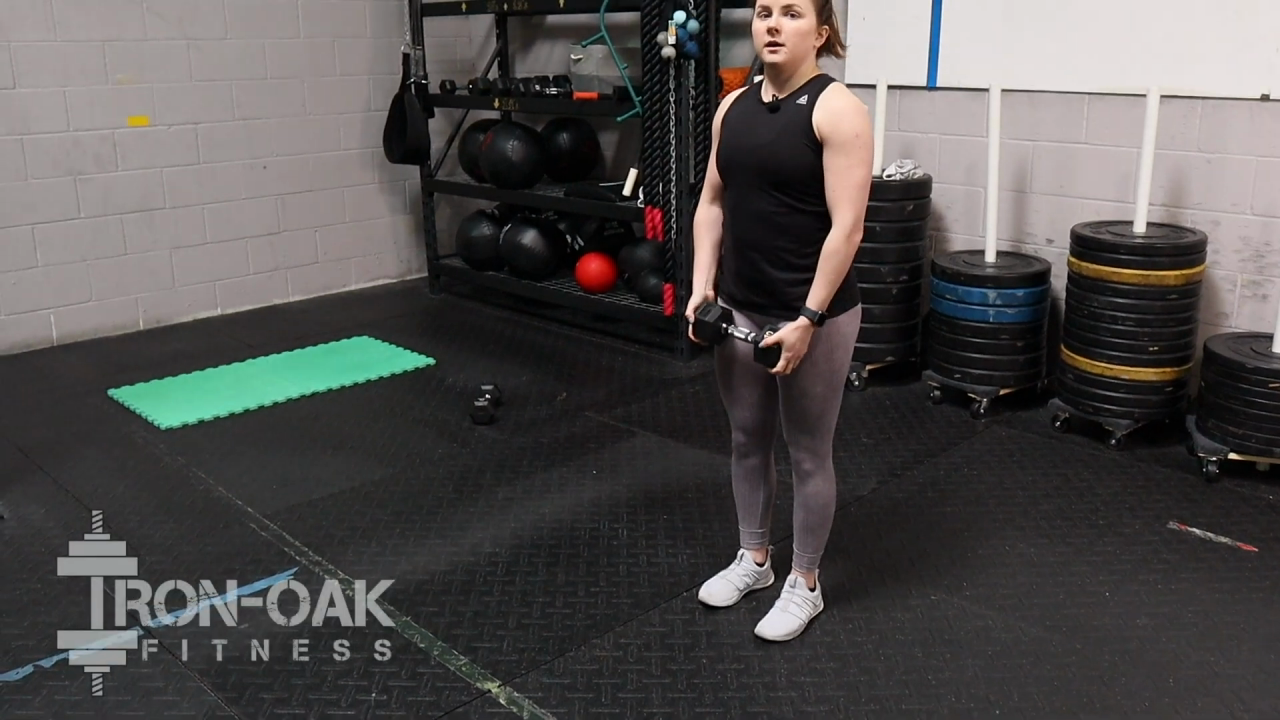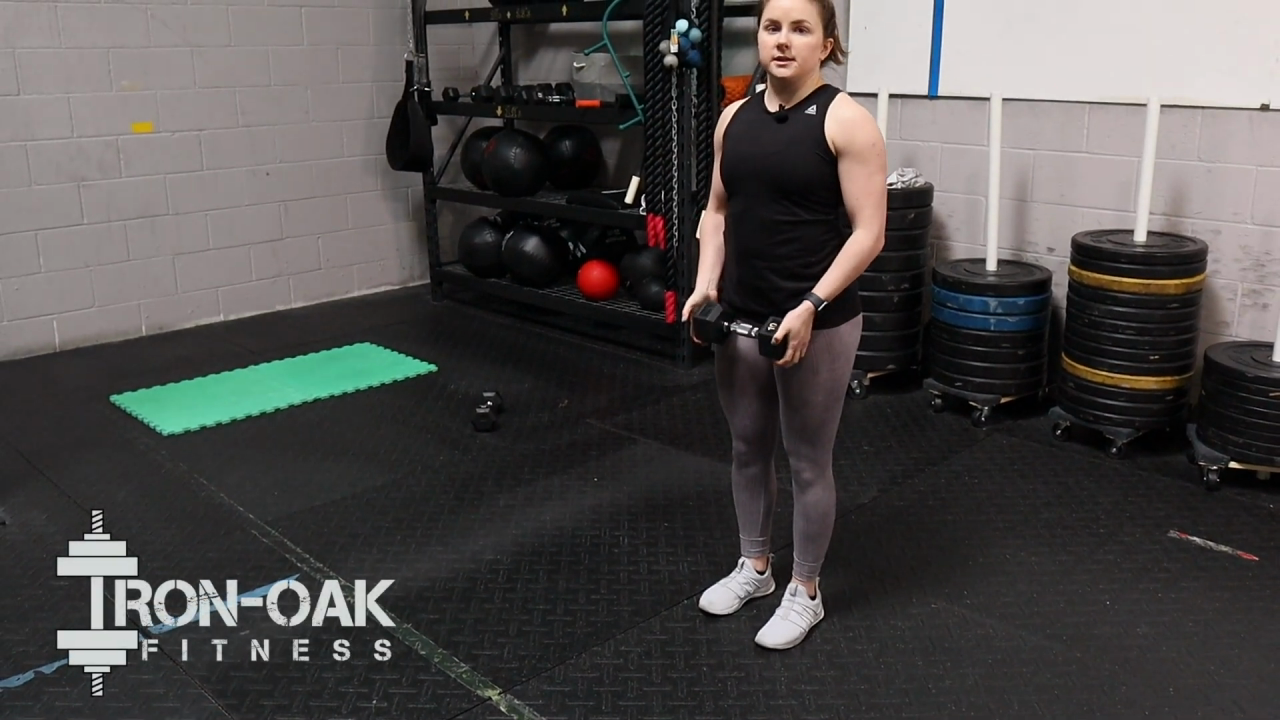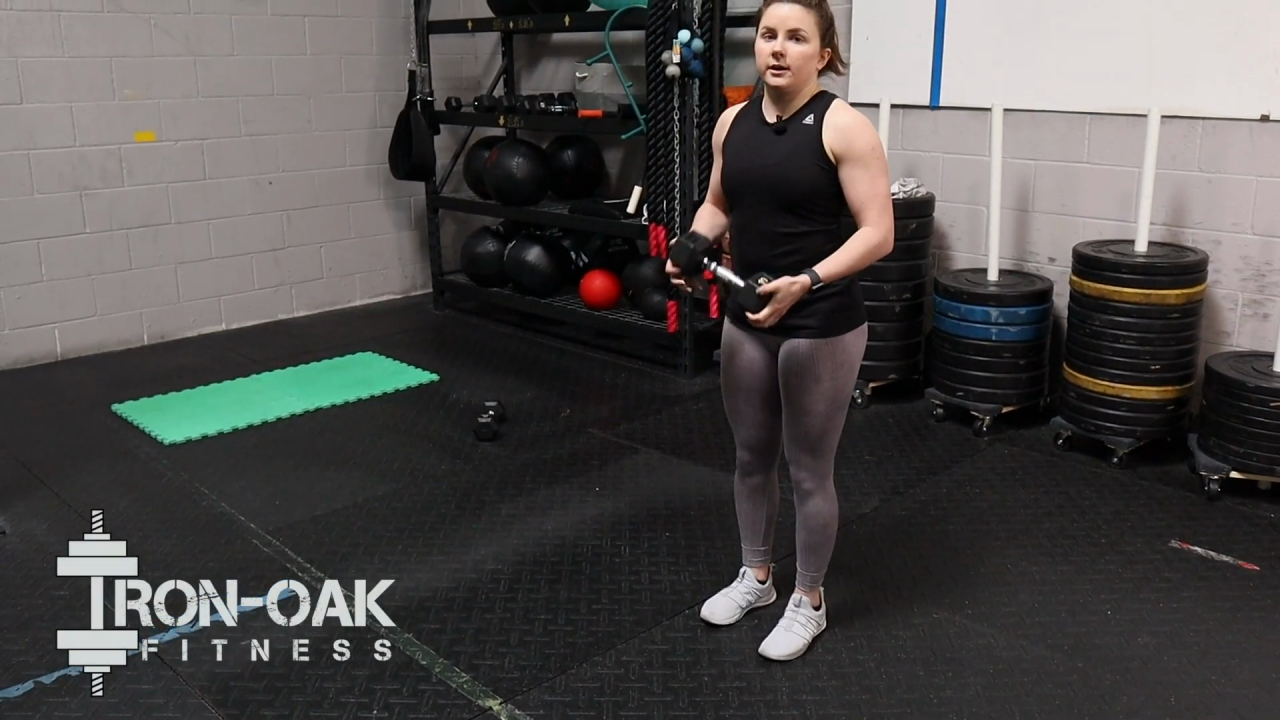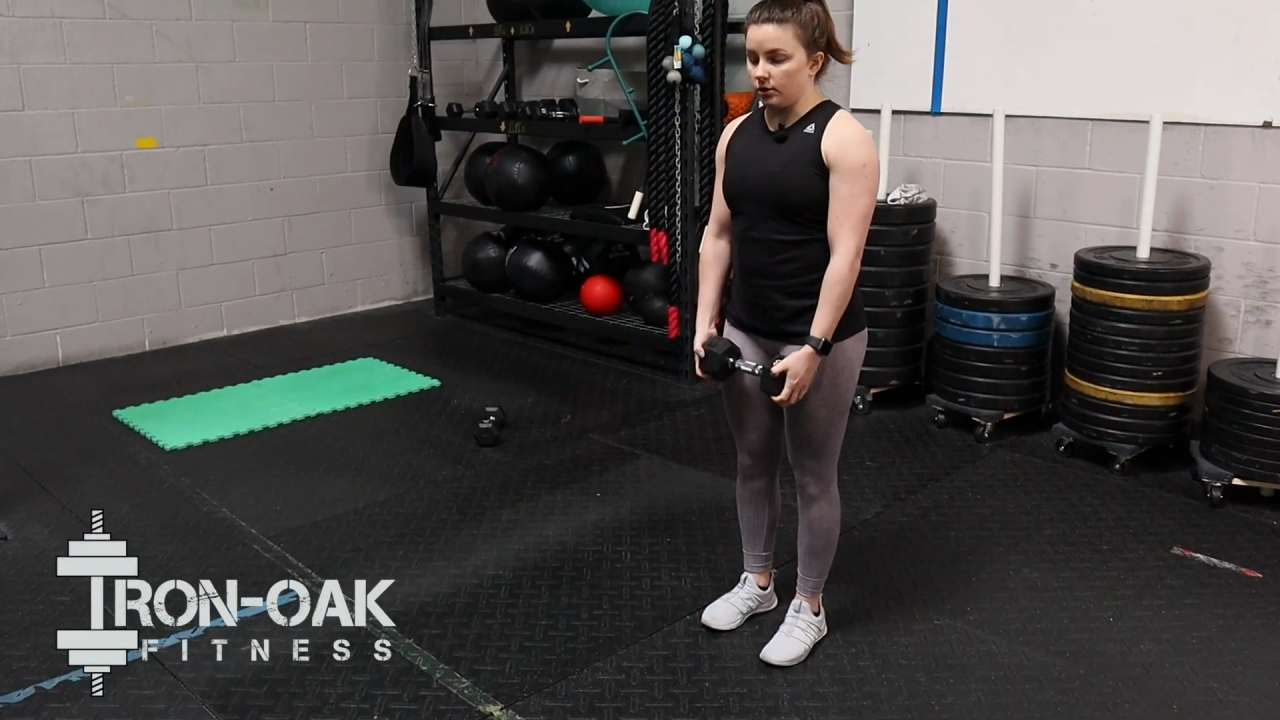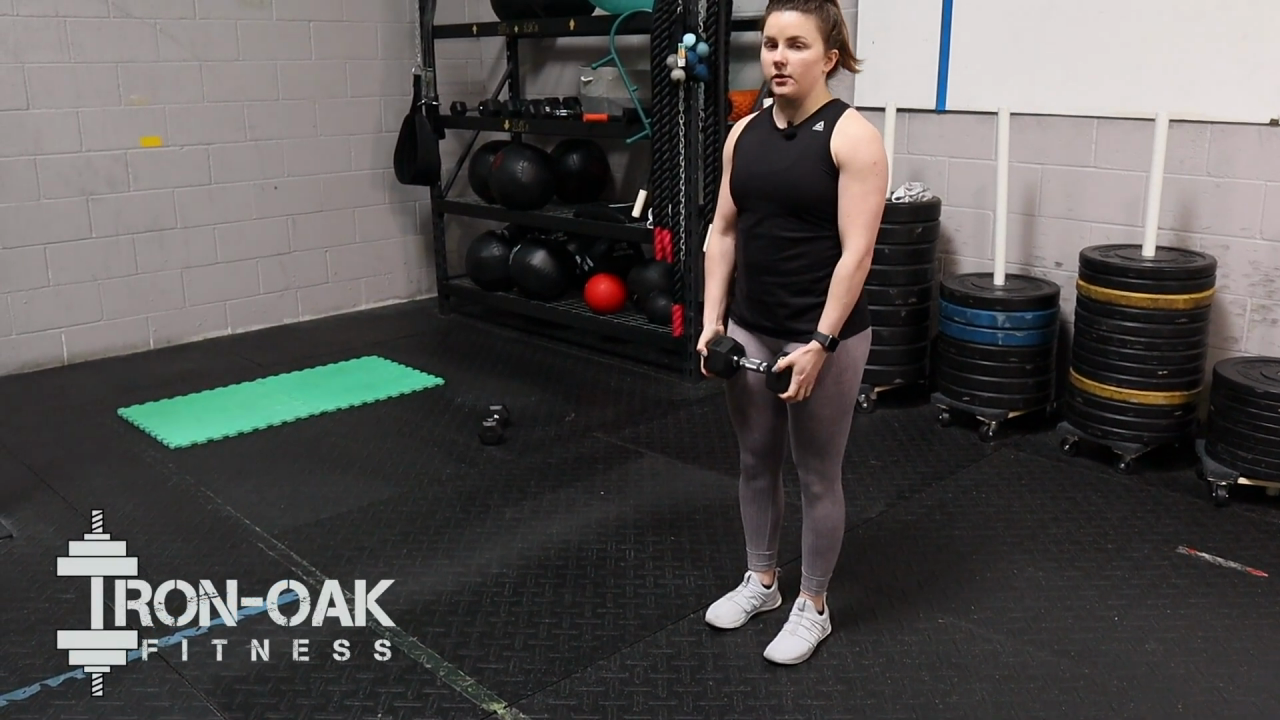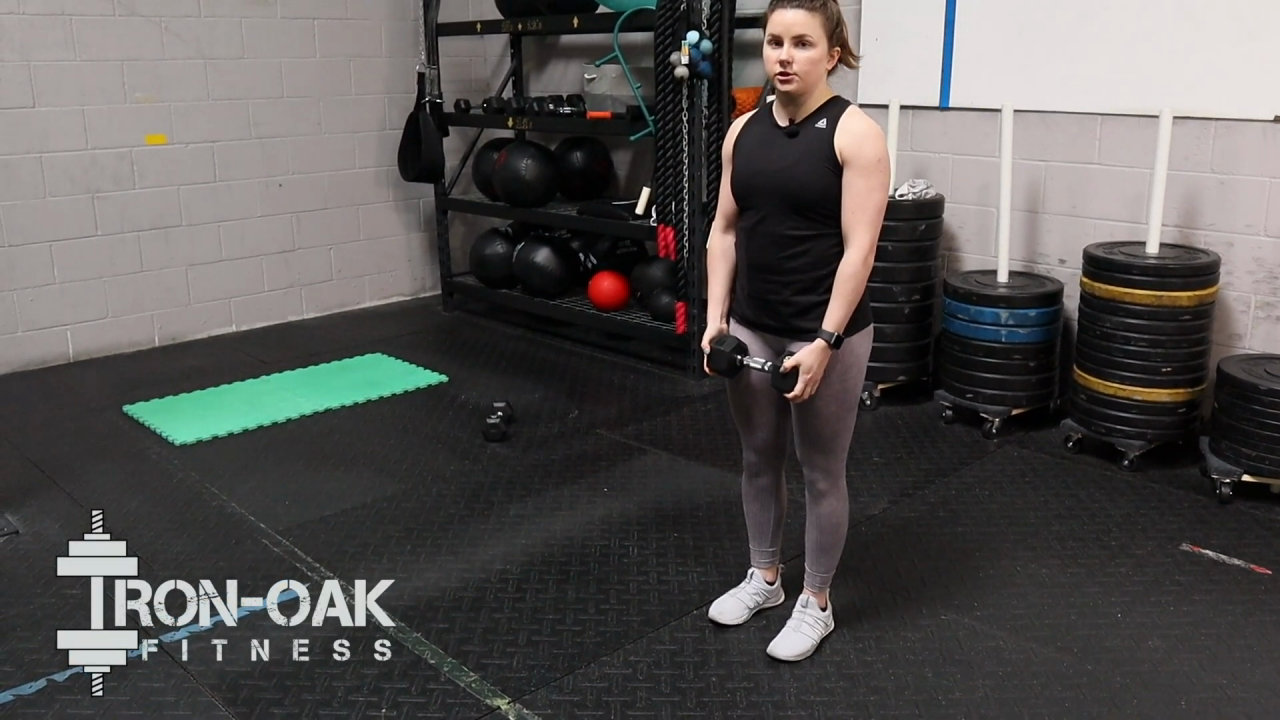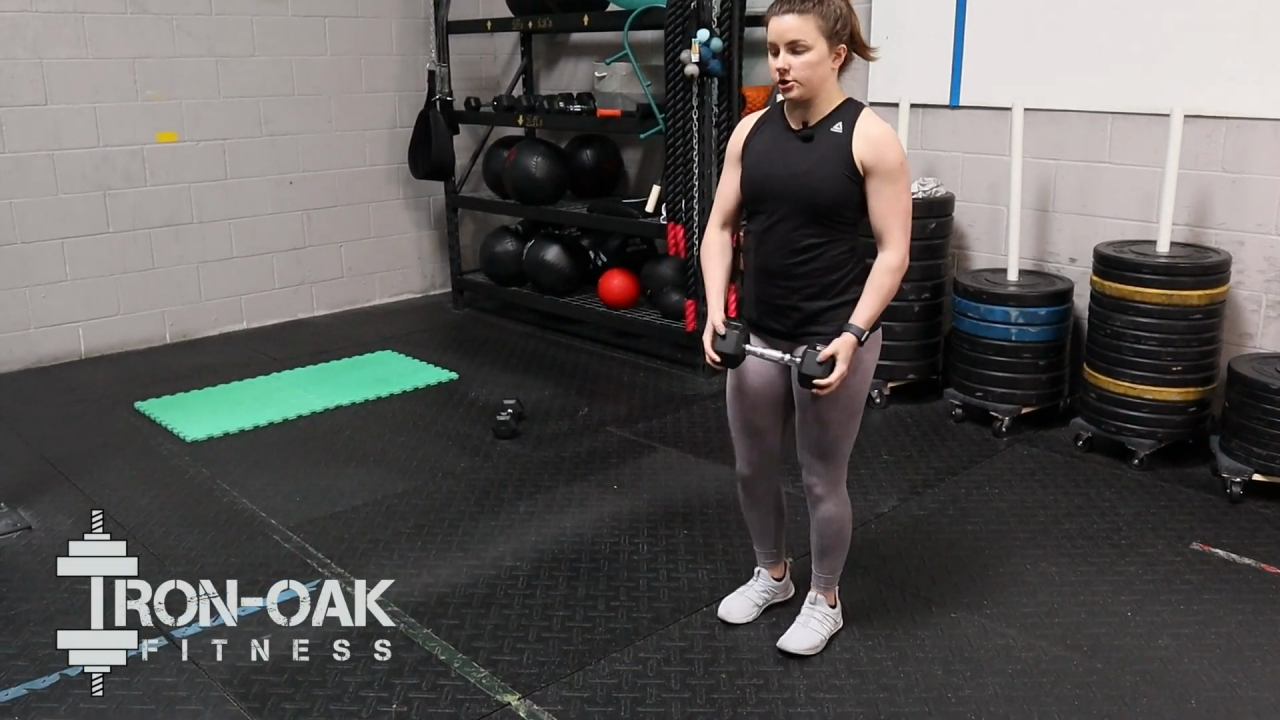
dt=0.7s
person 1, frame 1
left shoulder: (837, 108)
right shoulder: (733, 106)
left elbow: (847, 227)
right elbow: (712, 202)
left wrist: (808, 320)
right wrist: (703, 284)
left hip: (814, 310)
right hip: (741, 305)
left knee: (807, 452)
right knee: (747, 438)
left ankle: (805, 583)
right ankle: (753, 558)
person 1, frame 2
left shoulder: (845, 119)
right shoulder: (735, 116)
left elbow: (869, 232)
left wrist: (812, 306)
right wrist: (706, 283)
left hip: (816, 320)
right hip: (742, 313)
left knee: (807, 460)
right knee: (747, 447)
left ankle: (806, 592)
right ankle: (753, 566)
person 1, frame 3
left shoulder: (842, 125)
right shoulder: (733, 121)
left elbow: (879, 232)
left wrist: (806, 281)
right wrist: (692, 240)
left hip: (821, 327)
right hip: (746, 320)
left knee: (809, 470)
right knee: (750, 456)
left ankle: (809, 602)
right ankle: (755, 576)
person 1, frame 4
left shoulder: (843, 138)
right shoulder: (736, 135)
left elbow: (845, 253)
right elbow: (719, 235)
left wrist: (814, 348)
right wrist: (706, 320)
left hip: (819, 334)
right hip: (746, 330)
left knee: (812, 476)
right knee: (752, 462)
left ankle: (809, 608)
right ankle: (756, 582)
person 1, frame 5
left shoulder: (852, 136)
right shoulder: (744, 133)
left elbow: (856, 251)
right elbow: (724, 232)
left wrist: (820, 344)
right wrist: (712, 317)
left hip: (823, 334)
right hip: (750, 327)
left knee: (817, 474)
right knee: (755, 460)
left ankle: (813, 606)
right ankle: (761, 580)
person 1, frame 6
left shoulder: (855, 133)
right shoulder: (743, 130)
left elbow: (859, 249)
right elbow: (724, 230)
left wrist: (825, 342)
right wrist: (716, 316)
left hip: (826, 333)
right hip: (752, 326)
left knee: (821, 472)
right knee: (758, 459)
left ankle: (816, 603)
right ankle: (763, 577)
person 1, frame 7
left shoulder: (870, 138)
right shoulder: (751, 131)
left elbow: (893, 251)
right elbow: (721, 228)
left wrist: (853, 334)
right wrist: (716, 309)
left hip: (831, 338)
right hip: (758, 333)
left knee: (821, 479)
right knee: (752, 469)
left ankle: (824, 601)
right ankle: (771, 574)
